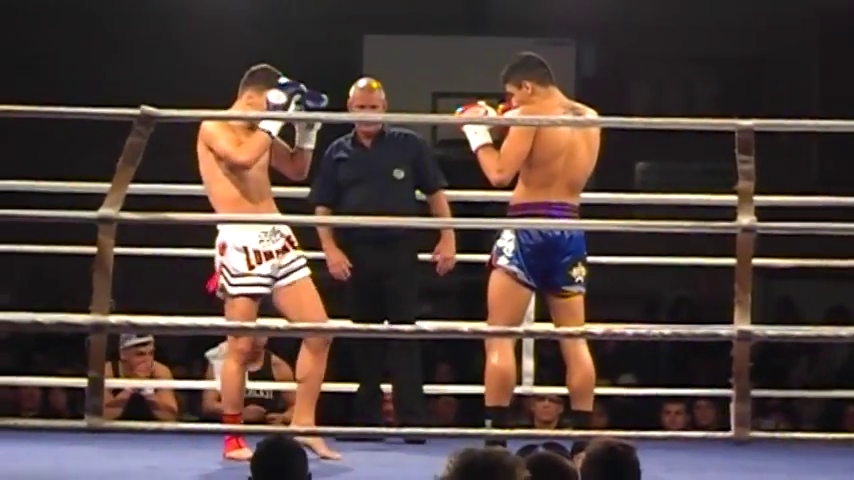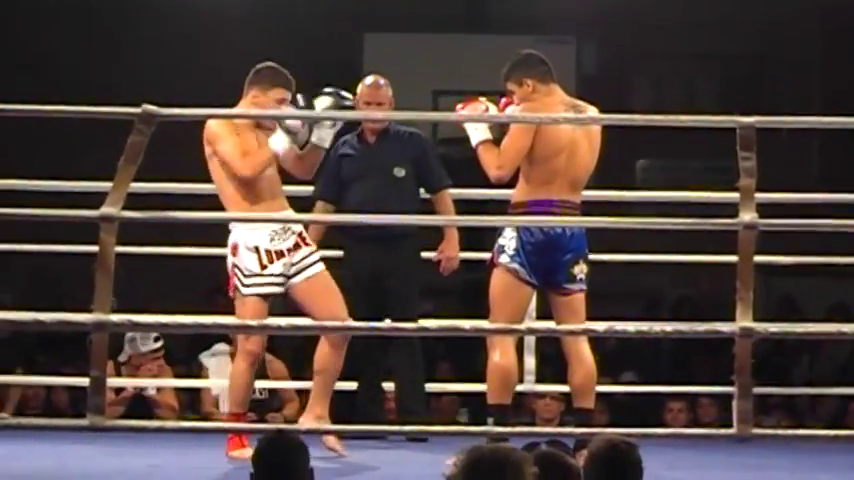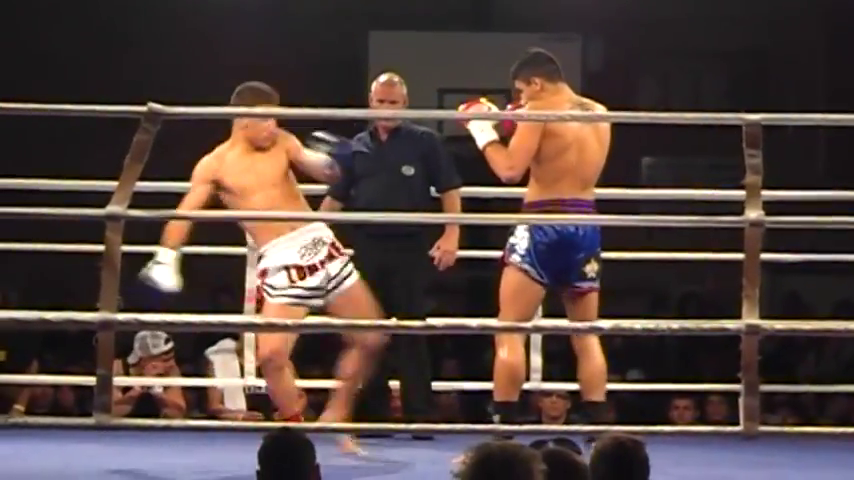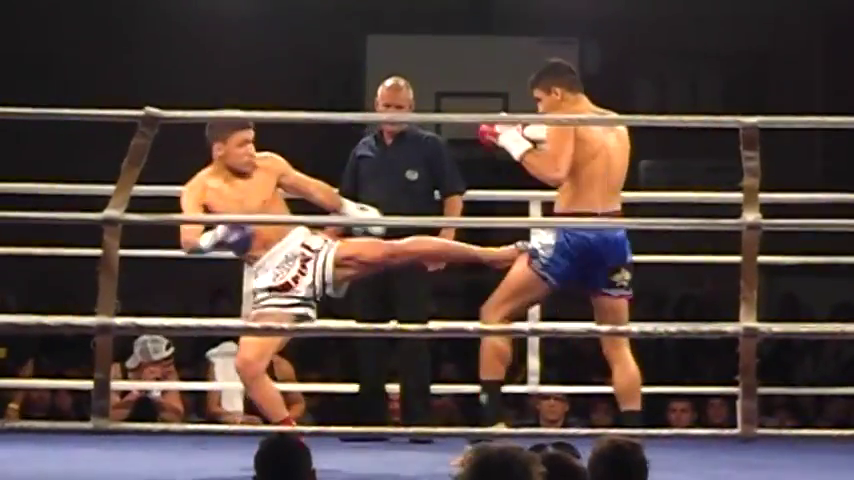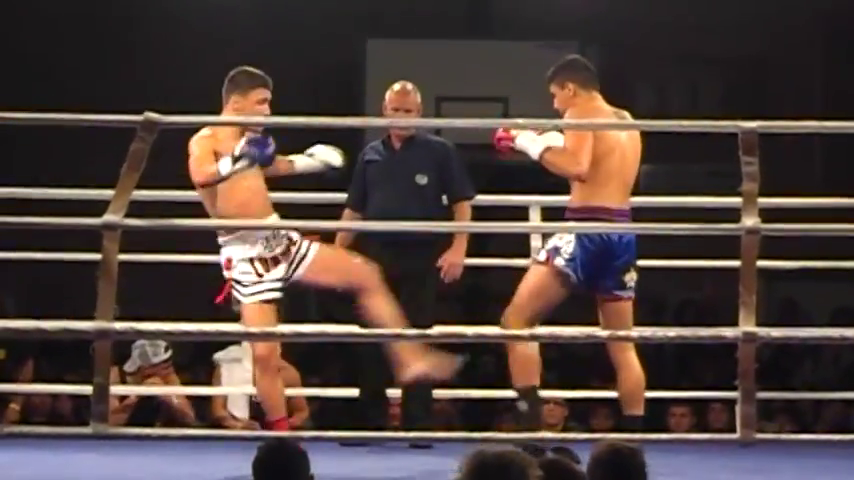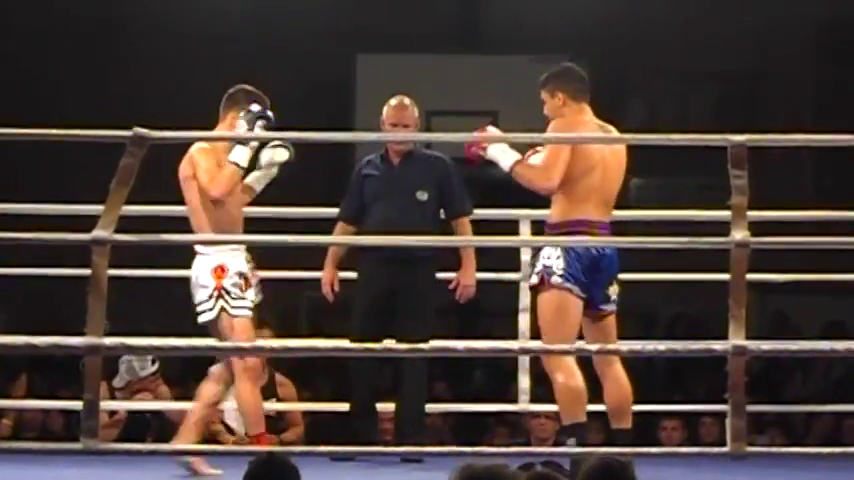
dt=0.2s
person 1, frame 1
left shoulder: (531, 114)
right shoulder: (589, 119)
left elbow: (500, 173)
left wrist: (477, 130)
left hip: (529, 230)
right hip: (569, 231)
left knee: (499, 339)
right knee: (574, 341)
person 1, frame 2
left shoulder: (532, 112)
right shoulder: (591, 117)
left elbow: (499, 170)
left wrist: (477, 127)
left hip: (530, 228)
right hip: (571, 229)
left knee: (501, 337)
right knee: (576, 339)
person 1, frame 3
left shoulder: (540, 112)
right shoulder: (599, 116)
left elbow: (510, 170)
left wrist: (481, 127)
right wrist: (516, 121)
left hip: (543, 228)
right hip: (584, 227)
left knee: (510, 335)
right knee: (587, 338)
person 1, frame 4
left shoulder: (564, 121)
right shoulder: (617, 126)
left elbow: (555, 173)
left wrist: (513, 141)
right wrist: (538, 136)
left hip: (571, 234)
right hip: (612, 236)
left knee: (493, 315)
right knee: (617, 347)
left ankle: (490, 423)
person 1, frame 5
left shoulder: (580, 116)
right shoulder: (627, 123)
left elbow: (576, 168)
left wrist: (529, 142)
right wrist: (553, 140)
left hip: (583, 232)
right hip: (620, 235)
left knee: (516, 319)
right knee: (621, 346)
left ankle: (530, 425)
person 1, frame 6
left shoulder: (564, 126)
right shoulder: (614, 137)
left elbow: (547, 182)
left wrist: (501, 152)
right wrist: (539, 157)
left hip: (569, 245)
right hip: (603, 246)
left knee: (558, 356)
right knee: (608, 359)
person 2, frame 1
left shoulder: (259, 132)
right shoulder: (214, 127)
left elbow: (297, 170)
right elbow: (242, 158)
left wrist: (305, 127)
right wrist: (275, 116)
left hip: (278, 238)
right hip: (241, 243)
left knee: (318, 332)
right knee: (241, 346)
left ankle: (303, 423)
right ankle: (232, 439)
person 2, frame 2
left shoulder: (267, 130)
right shoulder: (219, 127)
left elbow: (304, 169)
right elbow: (246, 169)
left wrist: (323, 126)
right wrist: (285, 134)
left hip: (291, 236)
right hip: (252, 242)
left knee: (338, 325)
right knee: (251, 346)
left ankle: (316, 414)
right ankle: (236, 437)
person 2, frame 3
left shoulder: (282, 142)
right shoulder: (214, 164)
left elbow: (324, 172)
right elbow: (184, 215)
left wrist: (325, 156)
right wrist: (165, 261)
left hip: (320, 246)
right hip: (281, 263)
left knee: (371, 340)
right knee: (271, 354)
left ankle: (336, 415)
person 2, frame 4
left shoulder: (268, 165)
right shoulder: (198, 188)
left elbow: (315, 189)
right elbow: (188, 238)
left wrist: (353, 210)
right wrist: (217, 237)
left hip: (308, 252)
right hip: (272, 280)
left knee: (394, 249)
right knee: (247, 365)
left ankle: (494, 255)
person 2, frame 5
left shoulder: (243, 137)
right shoulder: (204, 141)
right elbow: (200, 177)
left wrist: (311, 160)
right wrist: (235, 161)
left hip: (280, 239)
right hip: (244, 256)
left knee: (366, 276)
right knee: (265, 355)
left ankle: (412, 362)
person 2, frame 6
left shoulder: (219, 155)
right shoulder: (203, 152)
right elbow: (216, 192)
left wrist: (266, 168)
right wrist: (246, 146)
left hip: (232, 266)
right hip: (220, 268)
left knee: (234, 364)
right knee: (249, 364)
left ankle: (185, 442)
person 3, frame 1
left shoulder: (408, 144)
right shoulder: (337, 151)
left elbow: (435, 192)
right elbow: (323, 207)
left wrist: (447, 237)
right wrist: (330, 249)
left hip: (399, 249)
right hip: (356, 253)
right knee: (364, 334)
left ankle: (412, 418)
right ankle: (367, 417)
person 3, frame 2
left shoulder: (413, 143)
right shoulder: (343, 149)
left elbow: (440, 191)
right elbow: (326, 202)
left wrist: (451, 237)
right wrist: (311, 244)
left hip: (401, 248)
right hip: (359, 250)
left knee: (405, 330)
right knee: (364, 332)
left ankle: (414, 417)
right ankle: (368, 416)
person 3, frame 3
left shoulder: (425, 141)
right shoulder: (357, 145)
left elbow: (450, 190)
right elbow: (336, 197)
left wrist: (451, 234)
left hip: (410, 246)
right hip: (368, 247)
left knee: (412, 329)
left ankle: (419, 415)
right ankle: (373, 413)
person 3, frame 4
left shoulder: (430, 146)
right shoulder: (363, 149)
left elbow: (453, 196)
right elbow: (346, 202)
left wrist: (446, 237)
left knee: (413, 334)
right knee: (370, 334)
left ankle: (417, 418)
right ankle: (370, 416)
person 3, frame 5
left shoulder: (439, 151)
right shoulder: (370, 154)
left elbow: (462, 202)
right elbow: (354, 209)
left wrist: (458, 247)
right wrist: (337, 251)
left hip: (420, 255)
right hip: (377, 255)
right knee: (371, 338)
left ankle: (417, 423)
right ankle: (370, 421)
person 3, frame 6
left shoulder: (437, 166)
right shoulder: (367, 168)
left elbow: (460, 217)
right elbow: (347, 222)
left wrist: (468, 265)
right wrist: (330, 265)
left hip: (417, 271)
right hip: (373, 269)
left knee: (413, 354)
left ankle: (411, 437)
right ankle: (360, 435)
